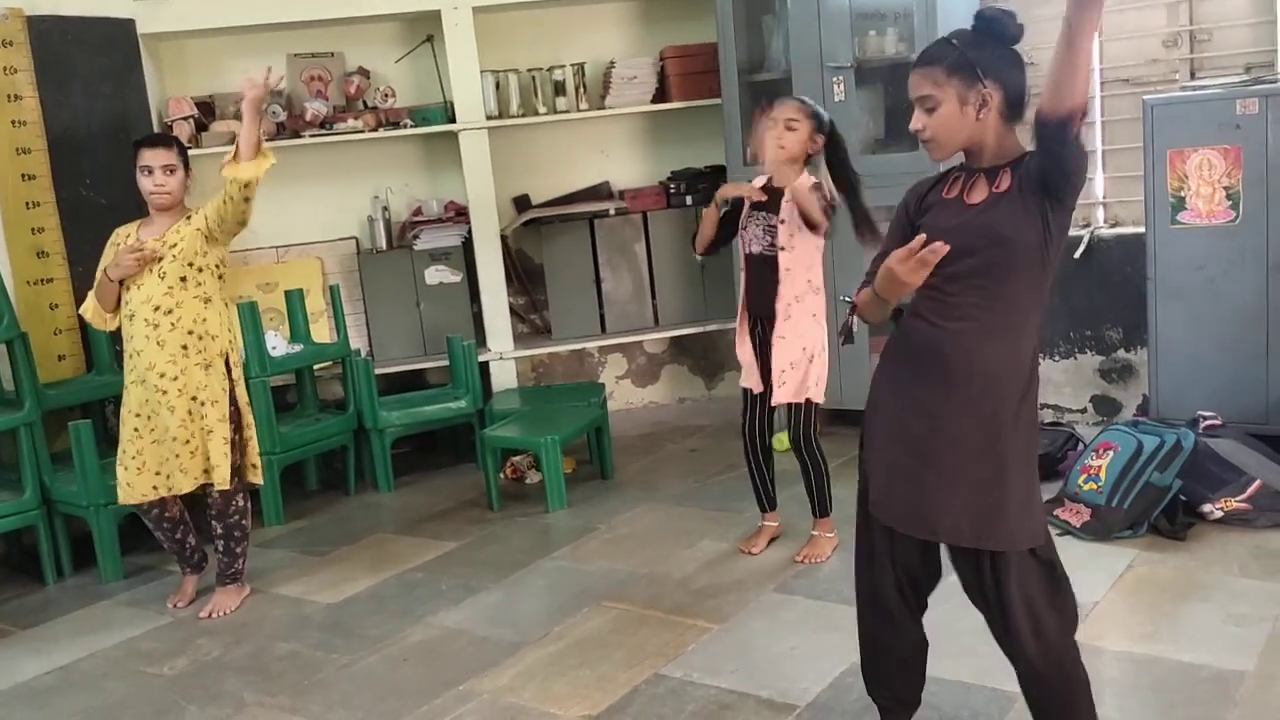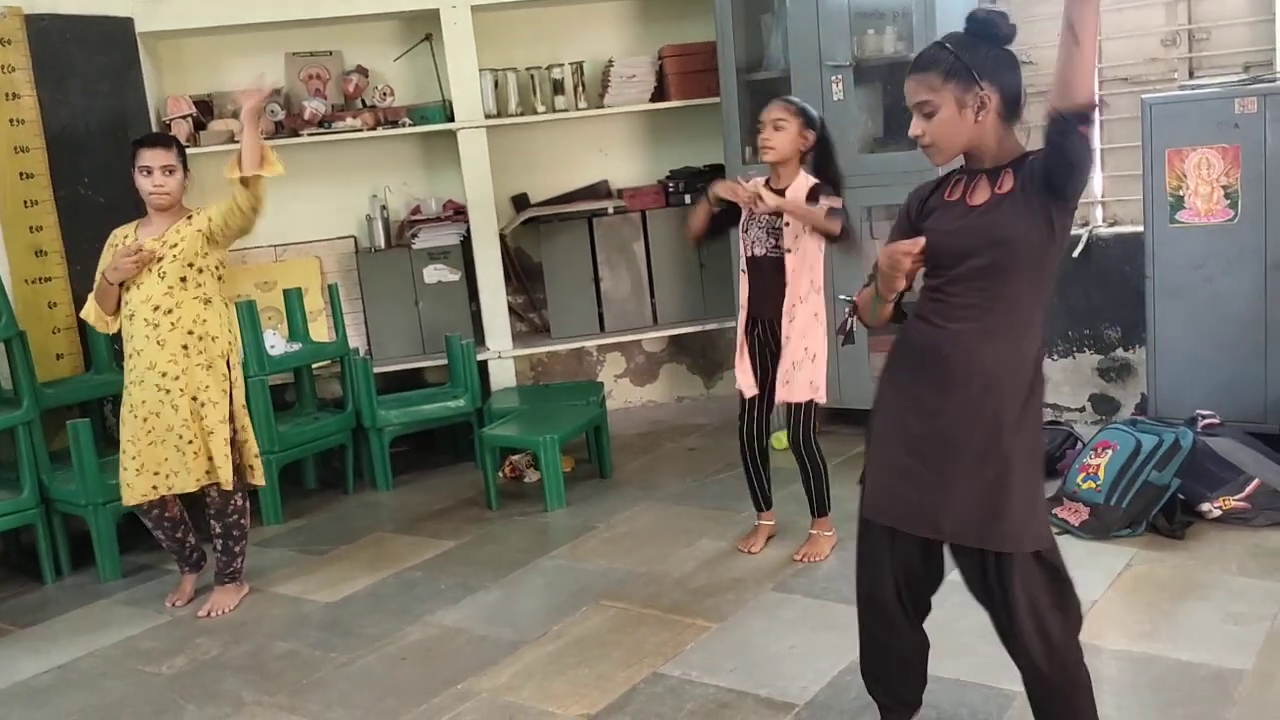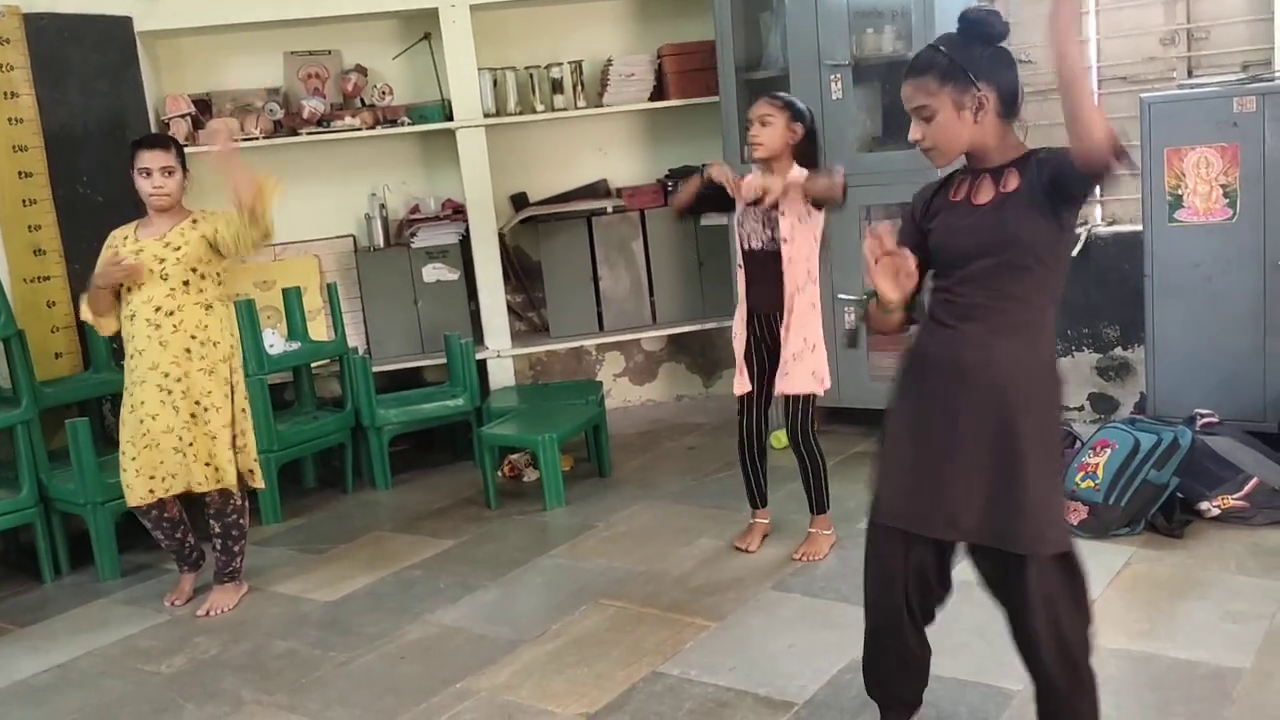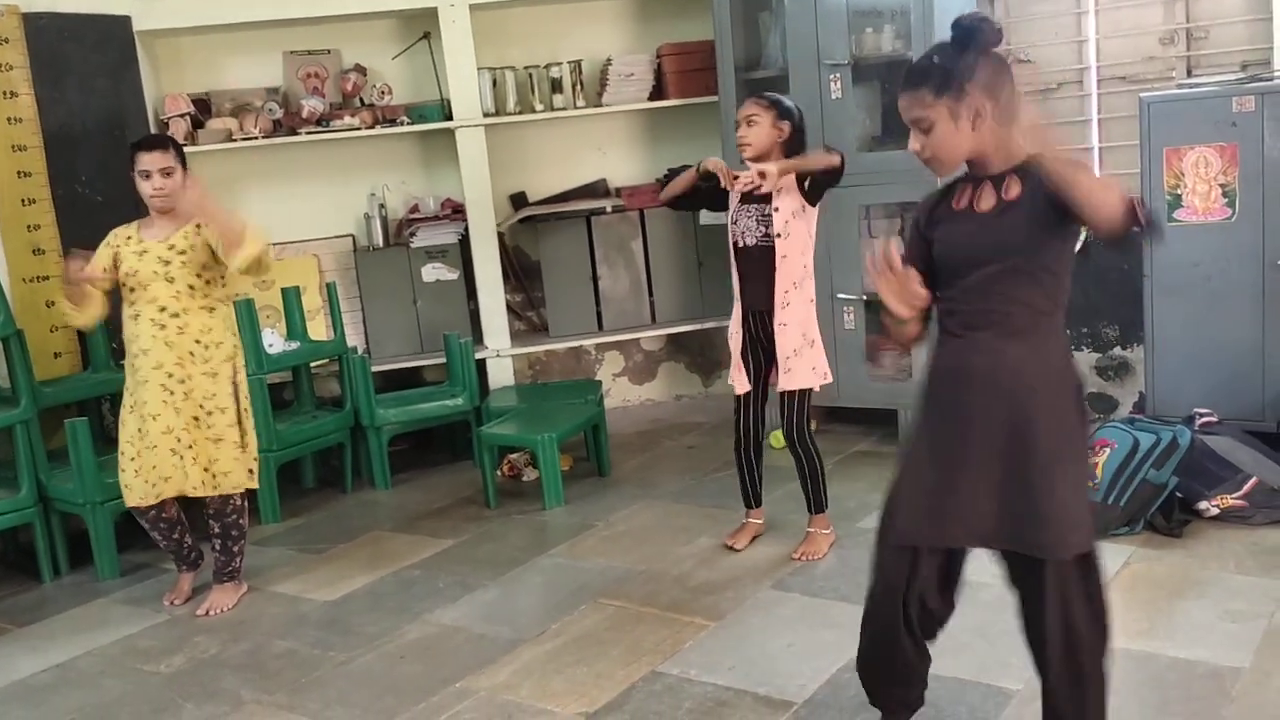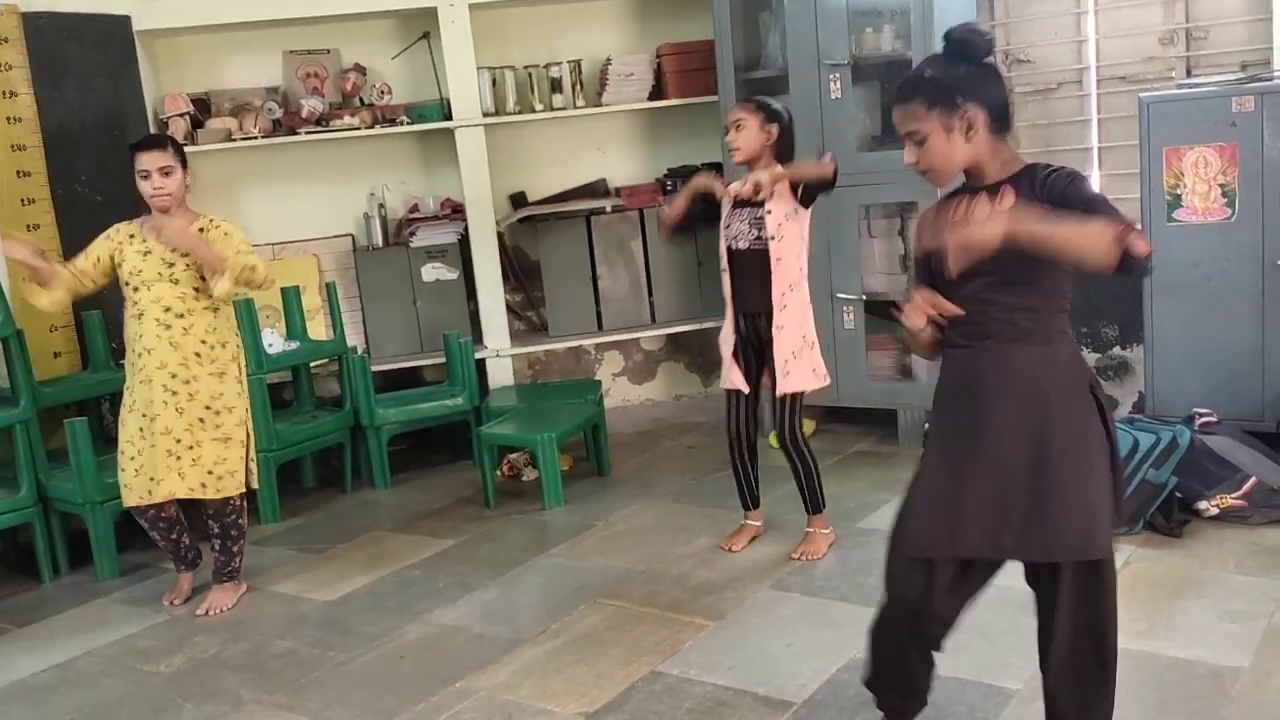
dt=0.1s
person 1, frame 1
left shoulder: (1049, 177)
right shoulder: (926, 196)
left elbow: (1062, 113)
right elbow: (866, 306)
right wrist: (886, 288)
left hip: (992, 410)
right hip: (905, 404)
left knee: (1019, 586)
right knee: (888, 578)
person 1, frame 2
left shoulder: (1047, 177)
right shoulder: (926, 200)
left elbow: (1073, 113)
right elbow: (874, 311)
right wrist: (882, 281)
left hip: (998, 407)
right hip: (910, 404)
left knee: (1021, 585)
right knee: (887, 574)
person 1, frame 3
left shoulder: (1052, 179)
right shoulder: (932, 202)
left elbow: (1099, 152)
right elbow: (886, 324)
right wrist: (887, 295)
left hip: (1014, 409)
right hip: (928, 406)
left knee: (1038, 584)
right knee: (896, 576)
person 1, frame 4
left shoulder: (1048, 183)
right shoulder: (936, 211)
left elbow: (1124, 222)
right elbow: (907, 329)
left wrist: (1035, 143)
right wrist: (898, 309)
left hip: (1037, 413)
right hip: (951, 413)
left knee: (1060, 592)
right knee: (903, 574)
person 1, frame 5
left shoulder: (1051, 188)
right shoulder: (940, 221)
left elbow: (1130, 250)
left wrist: (1010, 224)
right wrist: (918, 320)
left hip: (1052, 417)
right hip: (966, 421)
left knee: (1075, 595)
right knee: (917, 583)
person 2, frame 1
left shoulder: (207, 227)
right shoulder: (122, 238)
left elbow: (241, 191)
right elbow: (99, 314)
left wrist: (252, 113)
right wrist: (113, 274)
left hip: (204, 377)
right hip: (145, 385)
left knee: (220, 475)
right knee: (148, 484)
left ankle: (232, 578)
right ankle: (192, 565)
person 2, frame 2
left shoulder: (205, 226)
right shoulder: (121, 239)
left elbow: (247, 201)
right elbow: (102, 317)
left wrist: (251, 122)
right wrist: (114, 278)
left hip: (203, 378)
right hip: (145, 383)
left knee: (219, 477)
right knee: (147, 488)
left ankle: (231, 575)
right ankle: (190, 563)
person 2, frame 3
left shoulder: (206, 230)
right shoulder: (119, 241)
left elbow: (254, 226)
right elbow: (101, 319)
left wrist: (235, 165)
right wrist: (101, 283)
left hip: (204, 377)
right hip: (146, 386)
left knee: (218, 477)
right knee: (147, 488)
left ankle: (229, 577)
right ankle: (190, 564)
person 2, frame 4
left shoulder: (206, 232)
right shoulder: (121, 240)
left elbow: (256, 260)
right elbow: (88, 308)
left wrist: (208, 215)
right wrist: (75, 280)
left hip: (205, 379)
right hip: (147, 385)
left knee: (216, 478)
right knee: (143, 490)
left ankle: (230, 577)
right ankle: (187, 564)
person 2, frame 5
left shoulder: (212, 233)
right shoulder: (118, 239)
left elbow: (252, 273)
right elbow: (66, 281)
left wrist: (191, 242)
left hip: (207, 381)
right hip: (146, 384)
left knee: (219, 479)
right knee: (145, 486)
left ankle: (229, 577)
right ankle: (185, 564)
person 3, frame 1
left shoulder: (813, 190)
right shoulder: (753, 192)
left elbow: (817, 220)
right elbow: (703, 245)
left wrist: (775, 164)
right wrist: (722, 196)
left hip: (799, 328)
right hip: (757, 328)
left knee: (801, 436)
right knee: (754, 433)
left ankle: (824, 527)
right ankle: (768, 519)
person 3, frame 2
left shoulder: (813, 192)
right shoulder: (748, 192)
left elbow: (834, 225)
right elbow: (695, 235)
left wrist: (780, 202)
right wrist: (714, 196)
left hip: (800, 328)
right hip: (756, 327)
left knee: (801, 435)
right knee: (750, 431)
left ankle: (823, 527)
right ankle: (764, 519)
person 3, frame 3
left shoulder: (807, 185)
right shoulder: (744, 187)
left elbow: (837, 186)
right elbow: (680, 206)
left wrist: (778, 185)
right wrist: (707, 176)
left hip: (796, 322)
right hip: (754, 324)
left knee: (800, 431)
right knee: (749, 428)
left ankle: (822, 525)
right ankle: (759, 517)
person 3, frame 4
left shoulder: (799, 182)
right shoulder: (733, 187)
left elbow: (835, 161)
right elbow: (670, 197)
left wrist: (780, 167)
right wrist: (702, 169)
left hip: (790, 320)
right hip: (747, 322)
left knee: (796, 429)
right knee: (746, 426)
left ankle: (821, 524)
right ankle: (753, 515)
person 3, frame 5
left shoulder: (793, 187)
right shoulder: (728, 194)
left elbow: (828, 170)
right elbow: (669, 222)
left wrist: (775, 175)
right wrist: (695, 187)
left hip: (785, 322)
right hip: (740, 325)
left knee: (788, 432)
right knee: (738, 429)
left ankle: (819, 524)
right ankle: (751, 517)
